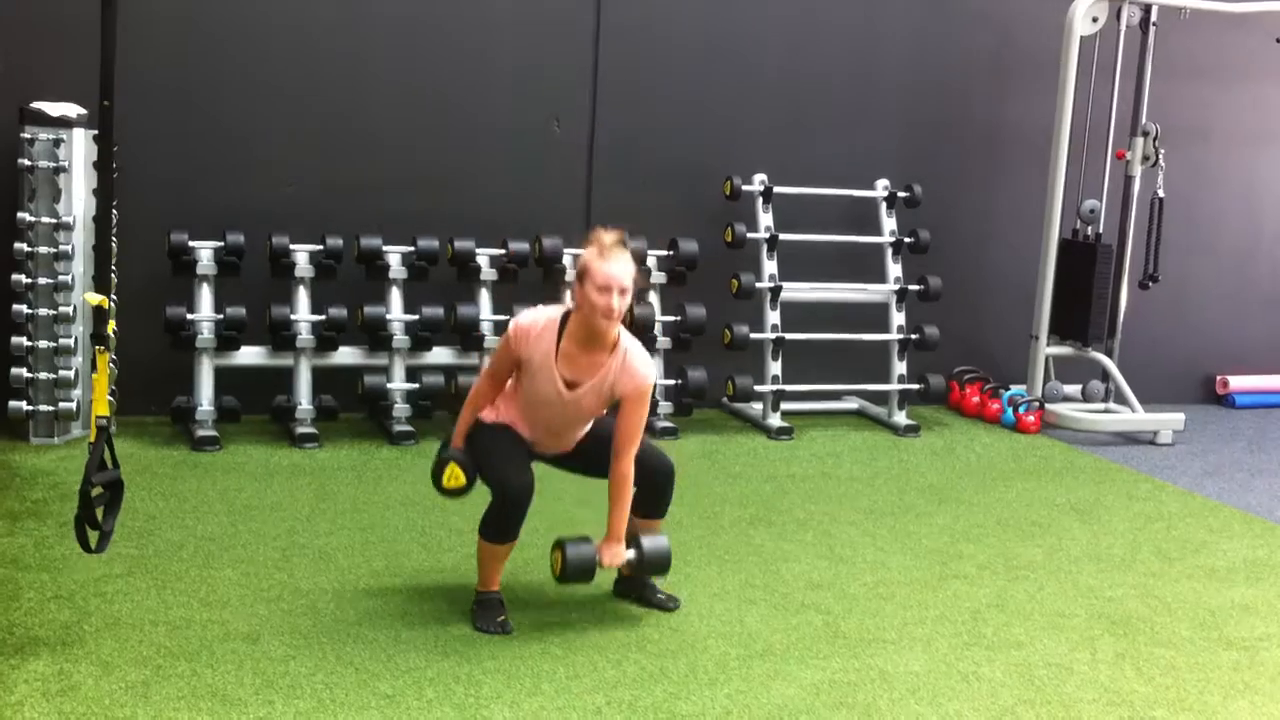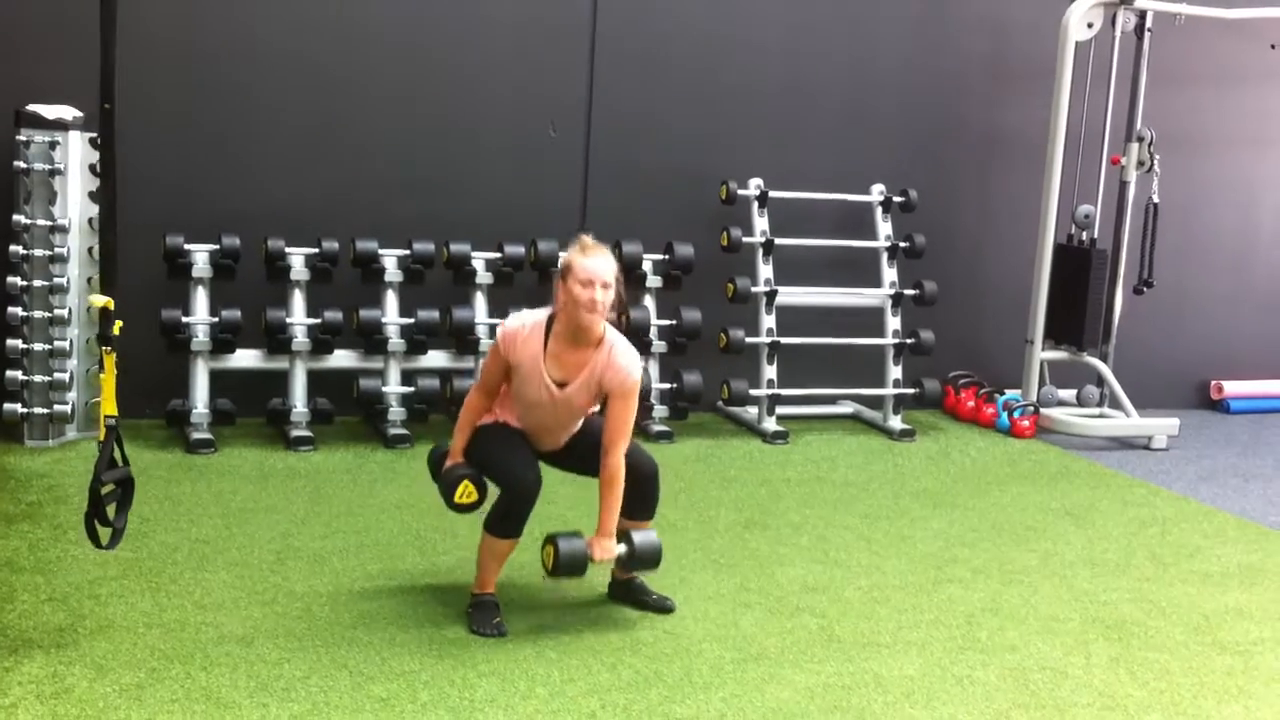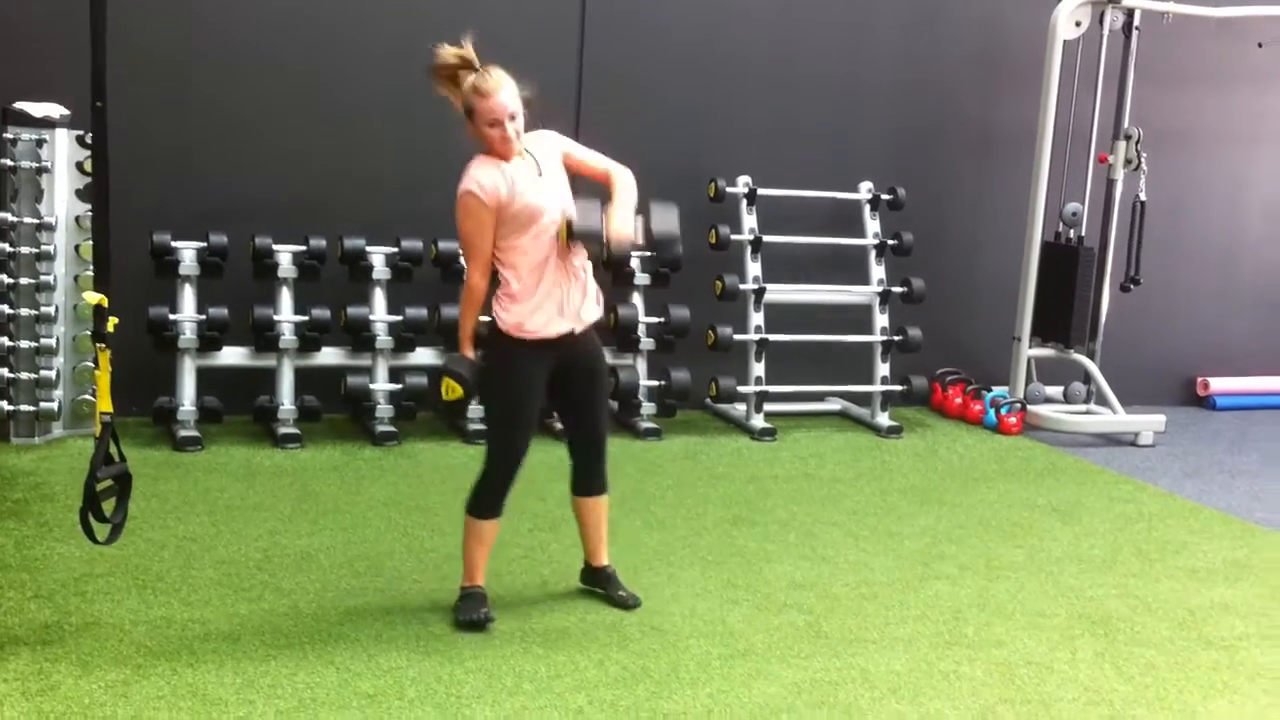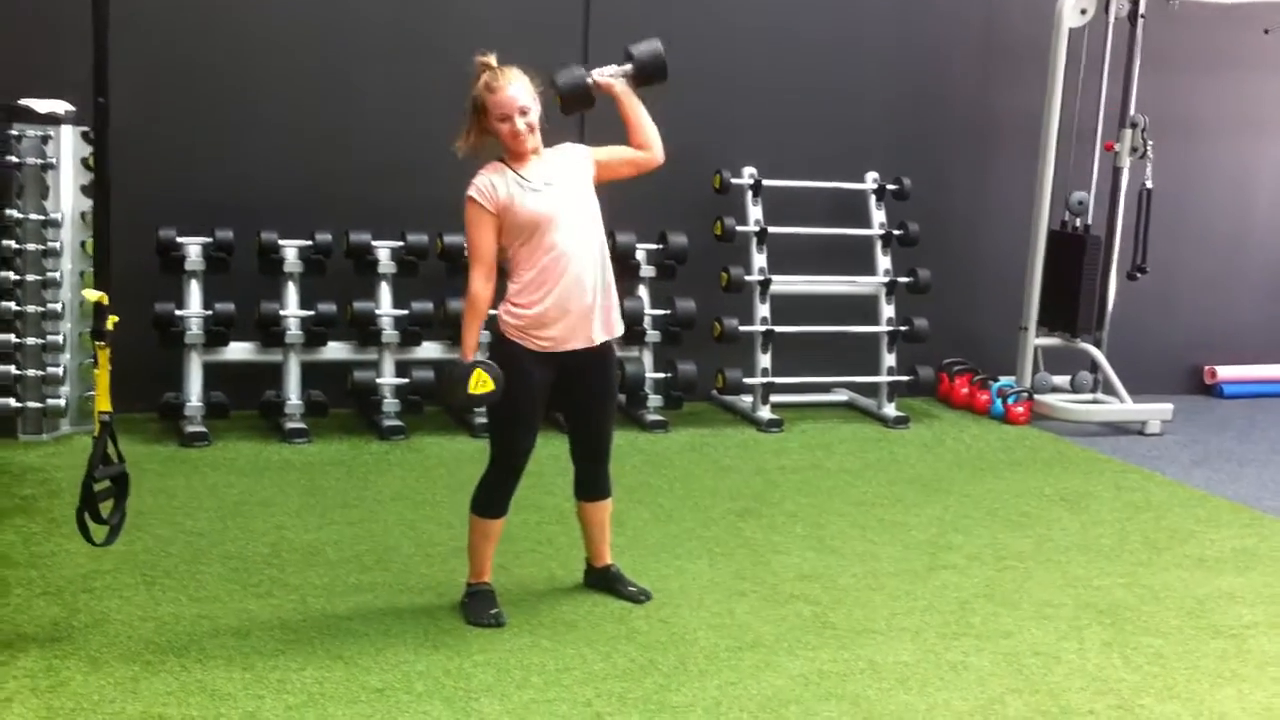
dt=0.5s
person 1, frame 1
left shoulder: (635, 365)
right shoulder: (530, 328)
left elbow: (623, 462)
right elbow: (491, 381)
left wrist: (615, 539)
right wrist: (459, 441)
left hip: (576, 435)
right hip: (505, 428)
left knee: (658, 472)
right knee: (514, 488)
left ankle: (632, 578)
right ankle: (487, 594)
person 1, frame 2
left shoulder: (620, 359)
right shoulder: (518, 333)
left elbow: (613, 451)
right elbow: (482, 394)
left wrist: (606, 534)
right wrist: (456, 453)
left hip: (568, 430)
right hip: (503, 429)
left knee: (642, 472)
right knee: (522, 484)
left ankle: (625, 580)
right ankle: (483, 596)
person 1, frame 3
left shoulder: (546, 146)
right shoulder: (480, 181)
left elbow: (617, 173)
right elbow: (477, 271)
left wrist: (621, 211)
right wrist: (465, 345)
left hip: (578, 326)
right hip: (521, 335)
left knee: (591, 447)
right knee: (504, 461)
left ankle: (597, 568)
right ankle: (472, 589)
person 1, frame 4
left shoulder: (572, 158)
right shoulder: (488, 187)
left elbow: (649, 155)
right elbow: (480, 279)
left wrist: (621, 92)
right wrist: (468, 356)
left hip: (592, 339)
right hip: (525, 346)
left knee: (594, 456)
right knee: (507, 465)
left ankle: (601, 566)
right ankle: (478, 586)
